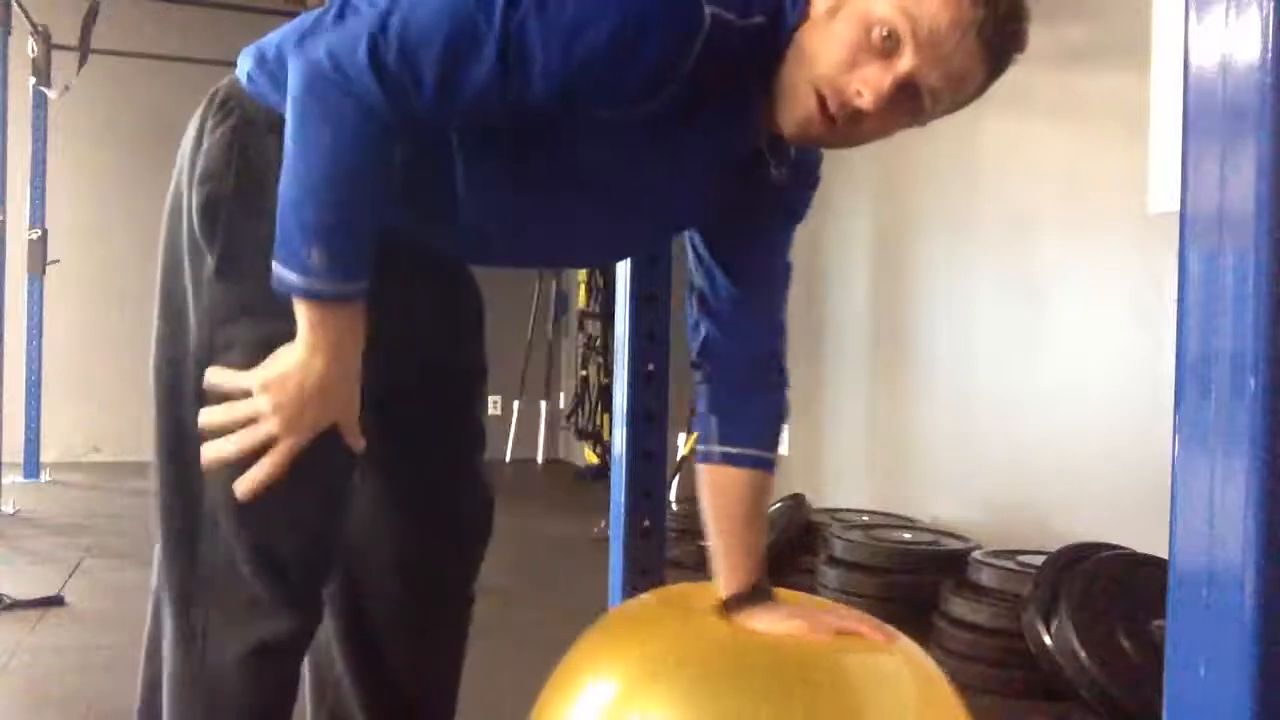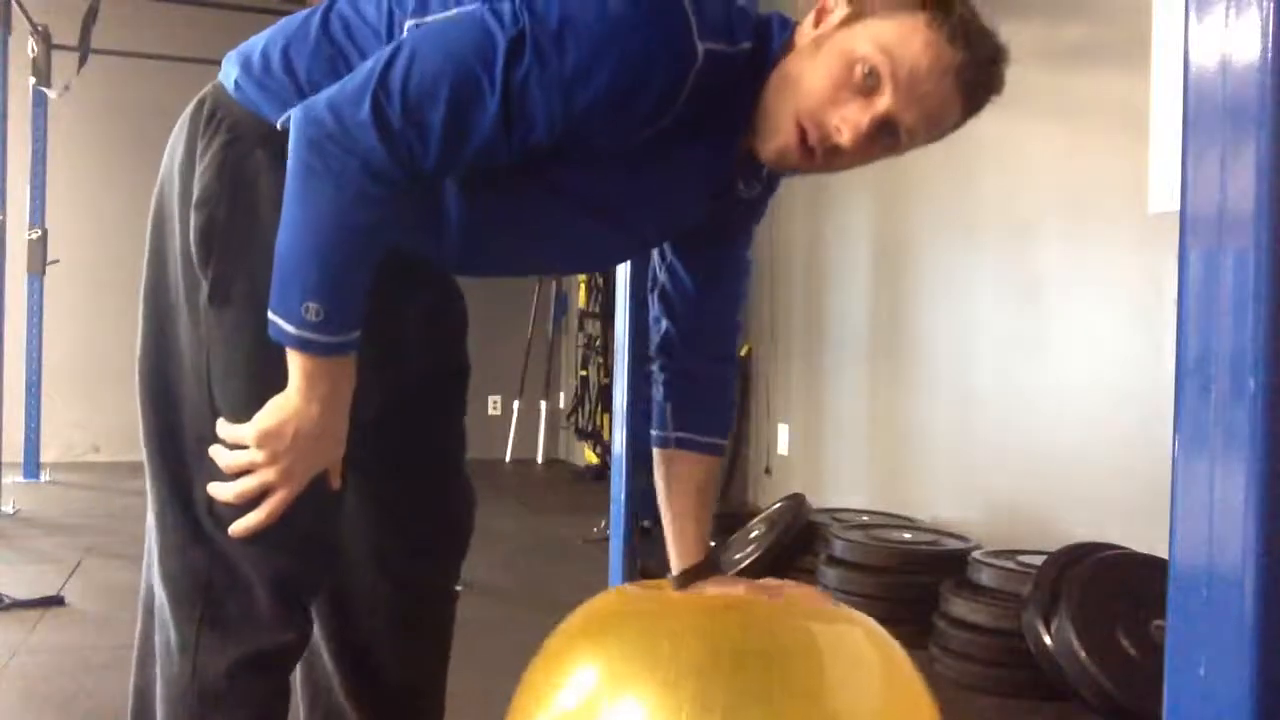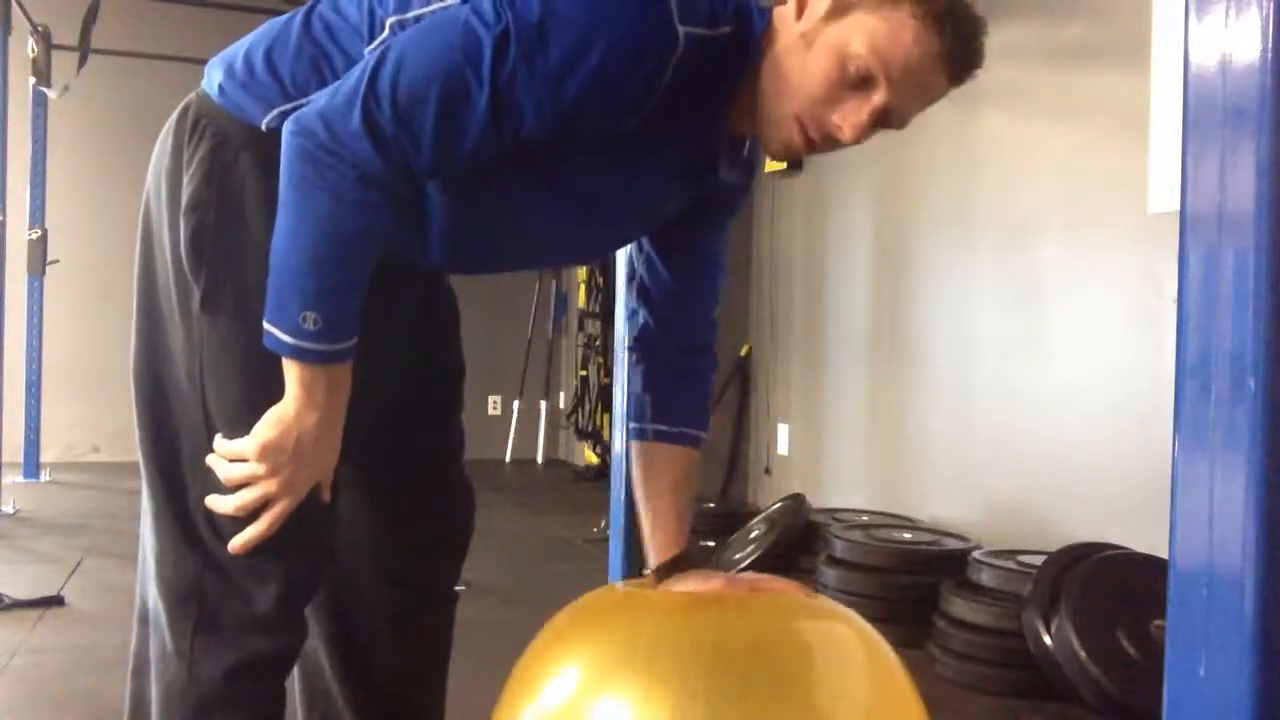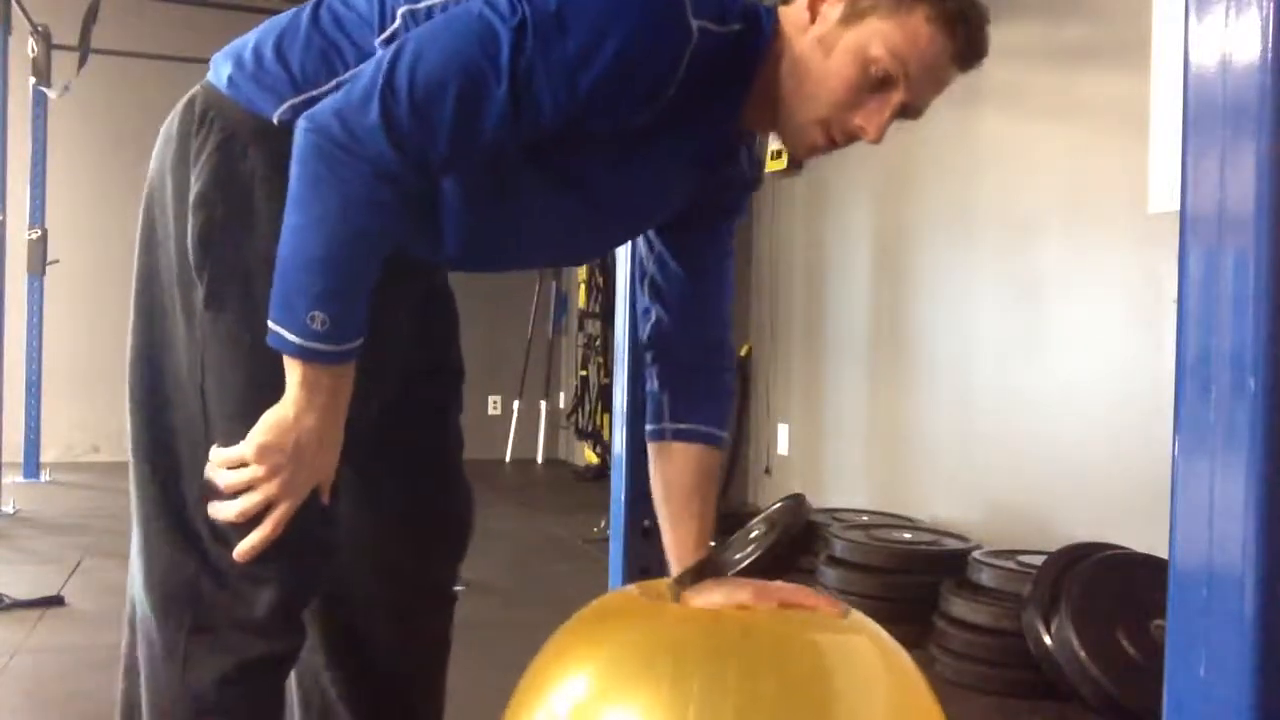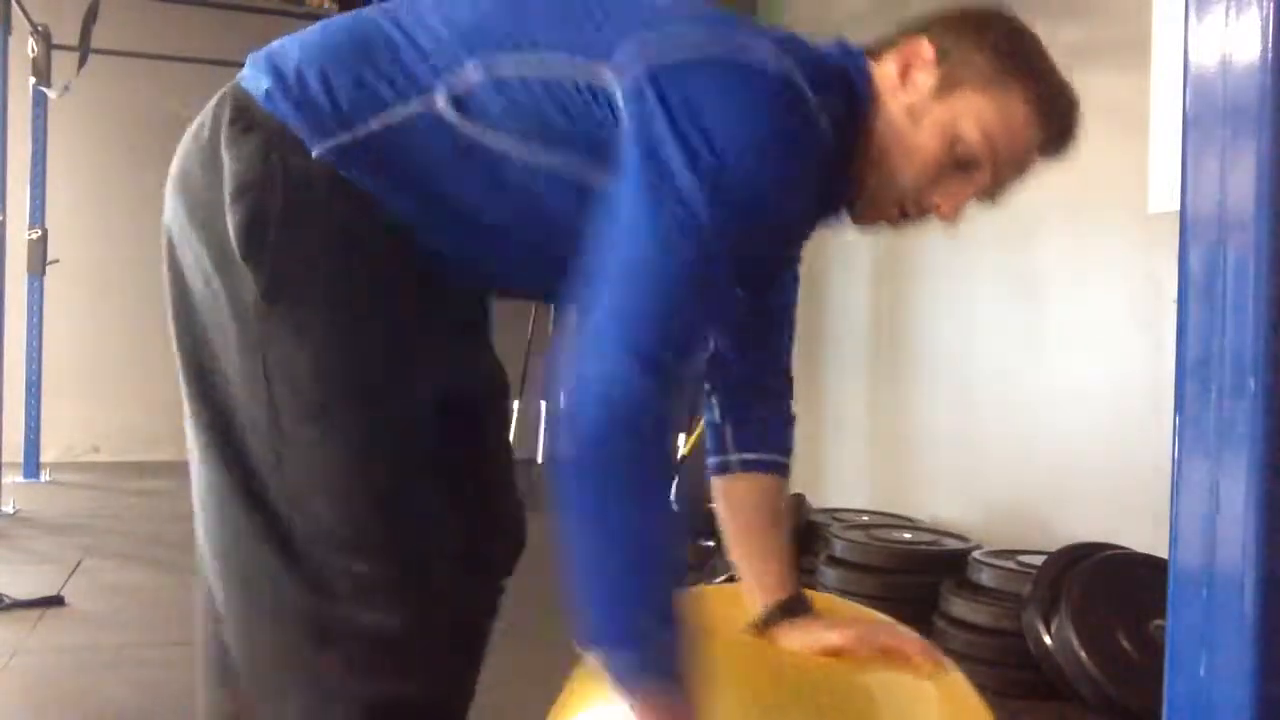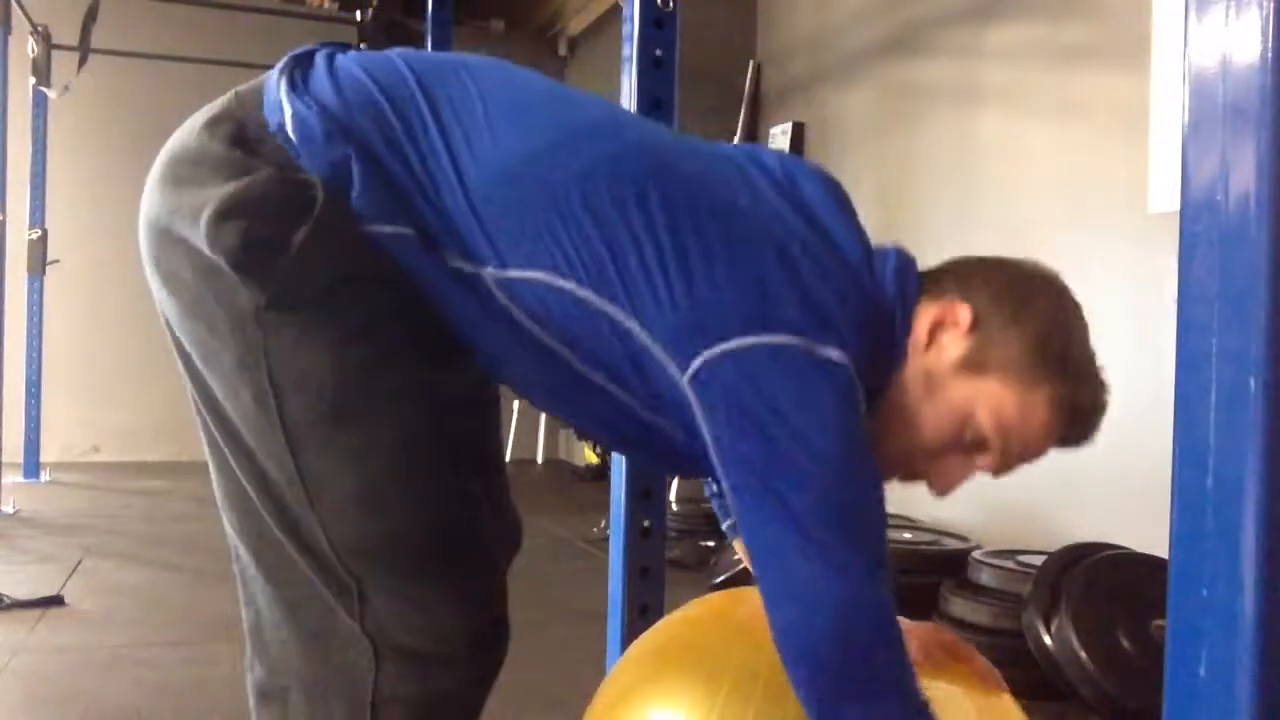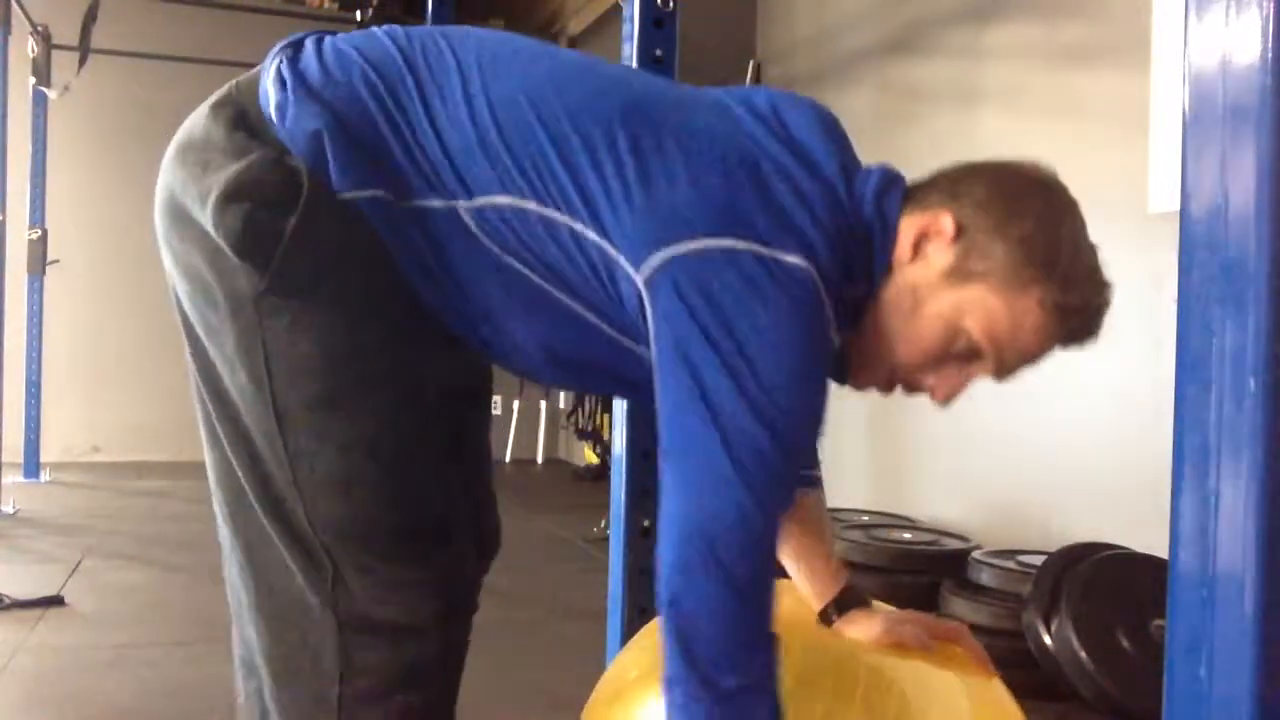
dt=0.5s
person 1, frame 1
left shoulder: (774, 168)
left elbow: (739, 358)
right elbow: (348, 76)
left wrist: (744, 594)
right wrist: (328, 345)
left hip: (407, 236)
right hip: (281, 156)
left knee: (423, 546)
right knee: (256, 554)
person 1, frame 2
left shoulder: (738, 176)
left elbow: (694, 356)
right elbow: (349, 136)
left wrist: (692, 578)
right wrist: (318, 394)
left hip: (392, 244)
right hip: (267, 161)
left knee: (409, 544)
right knee: (249, 560)
person 1, frame 3
left shoulder: (722, 160)
left elbow: (673, 342)
right elbow: (342, 143)
left wrist: (668, 567)
right wrist: (315, 404)
left hip: (385, 247)
right hip: (254, 167)
left knee: (410, 544)
right knee: (247, 563)
person 1, frame 4
left shoulder: (724, 160)
left elbow: (687, 353)
right elbow: (352, 138)
left wrist: (693, 574)
right wrist: (315, 404)
left hip: (382, 240)
right hip: (259, 161)
left knee: (408, 547)
right knee: (242, 571)
person 1, frame 5
left shoulder: (793, 167)
right shoulder: (747, 117)
left elbow: (747, 381)
right elbow: (613, 409)
left wrist: (777, 608)
left hip: (401, 231)
right hip: (280, 177)
left knee: (457, 552)
right knee: (352, 597)
person 1, frame 6
left shoulder: (828, 255)
right shoulder: (789, 374)
left wrist: (860, 626)
left hip: (348, 206)
right hip: (264, 200)
left knee: (460, 563)
right knee: (411, 618)
person 1, frame 7
left shoulder: (826, 189)
right shoulder: (757, 294)
left elbow: (756, 447)
right elbow: (714, 643)
left wrist: (840, 604)
left hip: (387, 223)
right hip: (274, 183)
left knee: (440, 563)
right knee: (370, 605)
